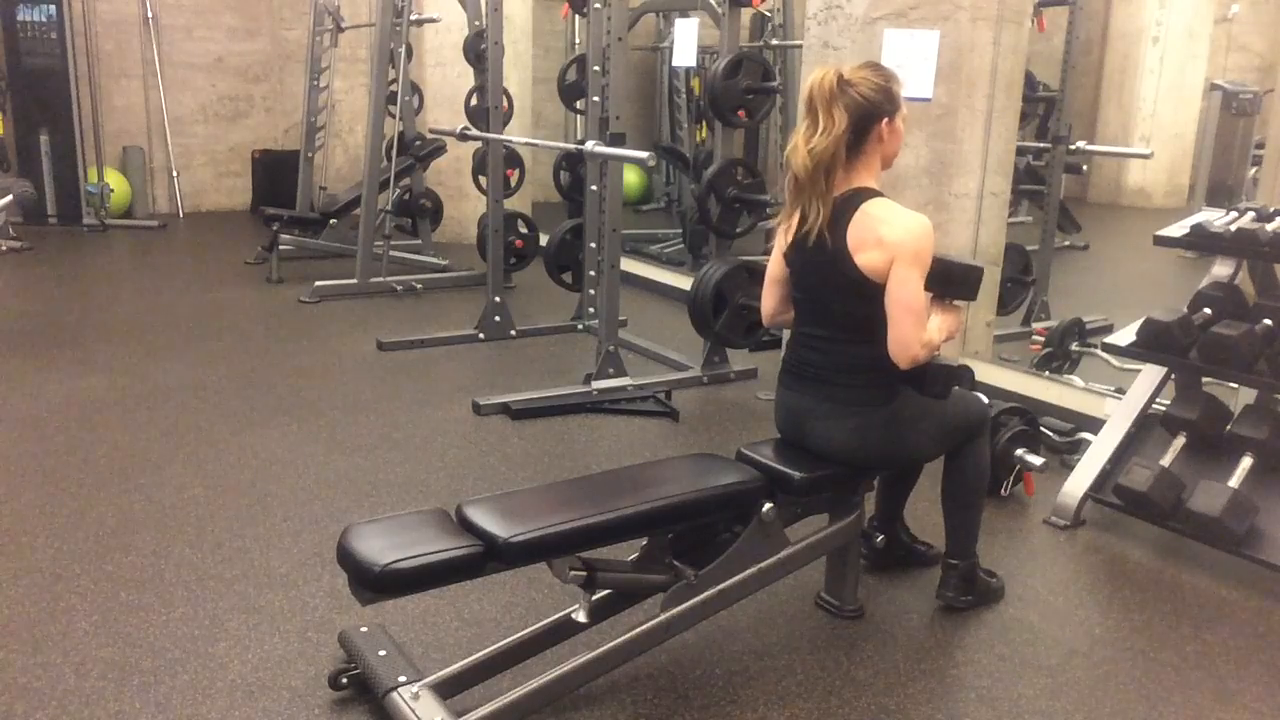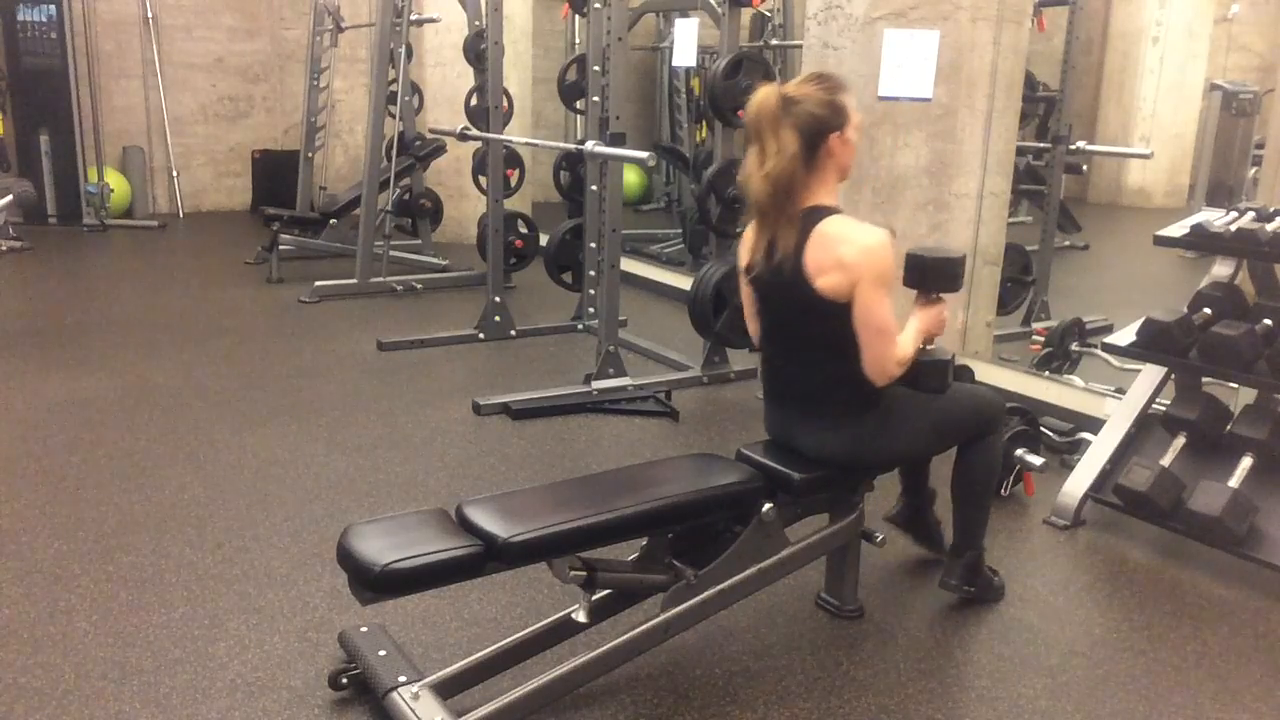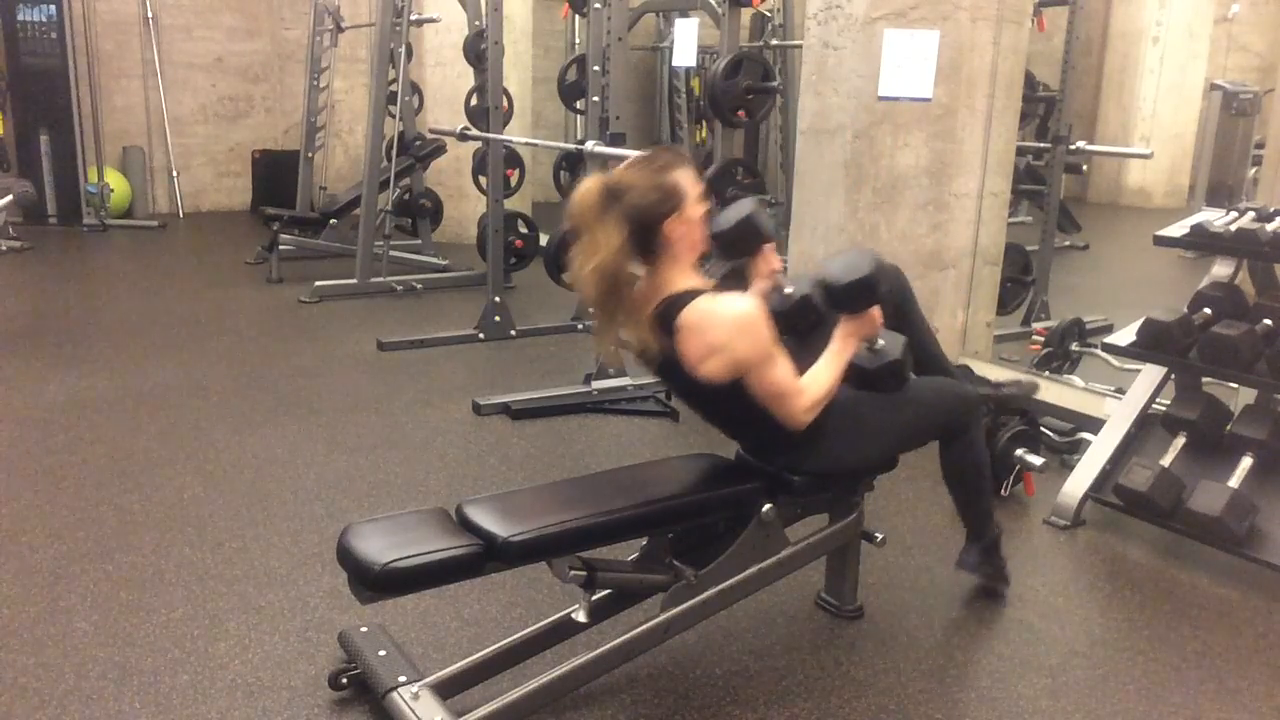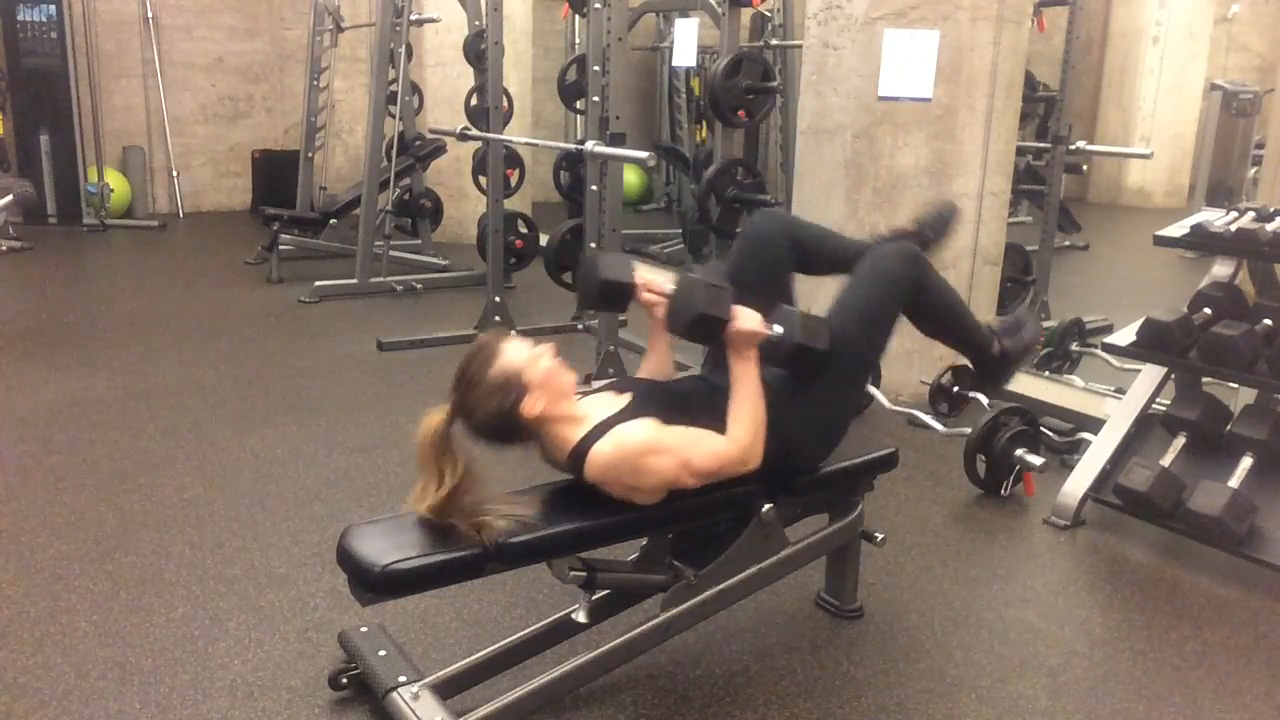
dt=0.5s
person 1, frame 1
left shoulder: (800, 211)
right shoulder: (903, 228)
left elbow: (773, 313)
right elbow: (906, 352)
right wrist: (944, 322)
left hip: (795, 410)
right hip: (857, 426)
left knee: (920, 405)
right knee: (971, 415)
left ankle: (886, 534)
right ankle: (961, 573)
person 1, frame 2
left shoulder: (758, 229)
right shoulder: (861, 243)
right elbow: (882, 368)
right wrist: (921, 323)
left hip: (784, 419)
right hip: (845, 431)
left knee: (927, 384)
right knee: (987, 408)
left ankle: (916, 504)
right ankle: (967, 565)
person 1, frame 3
left shoulder: (639, 301)
right shoulder: (728, 316)
right elbow: (799, 410)
left wrist: (758, 288)
right wrist: (847, 339)
left hip: (758, 425)
right hip: (809, 443)
right knee: (958, 403)
left ankle: (970, 384)
right ankle: (983, 545)
person 1, frame 4
left shoulder: (571, 419)
right shoulder: (615, 456)
right elbow: (747, 453)
left wrist: (656, 320)
right wrist: (745, 355)
left hip: (736, 395)
right hip: (789, 425)
left knee: (768, 227)
right knee: (896, 265)
left ankle: (893, 247)
right ankle: (988, 354)
